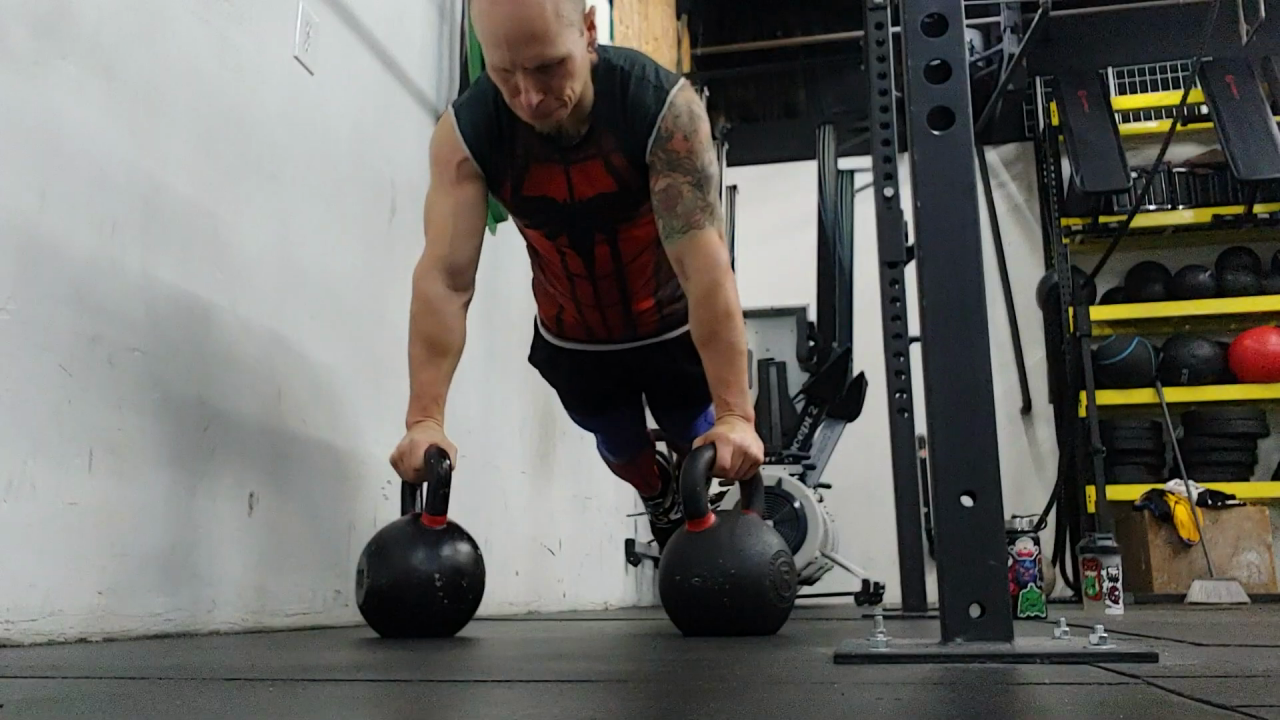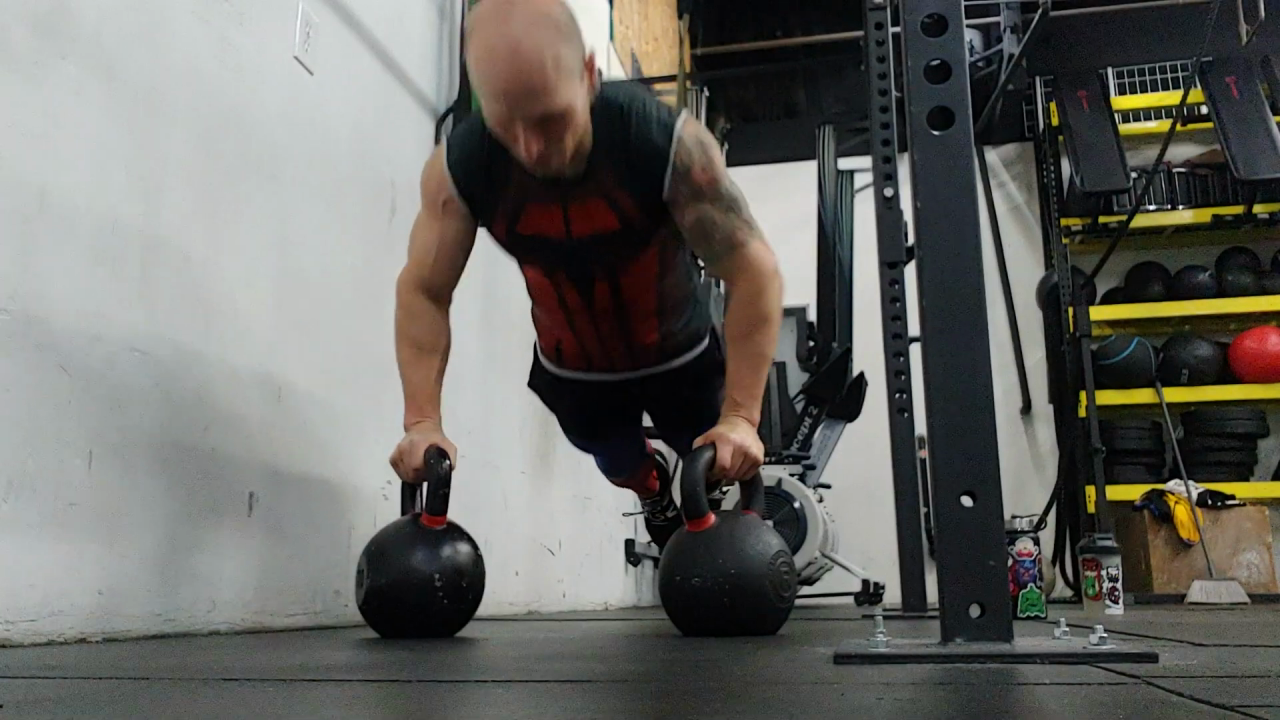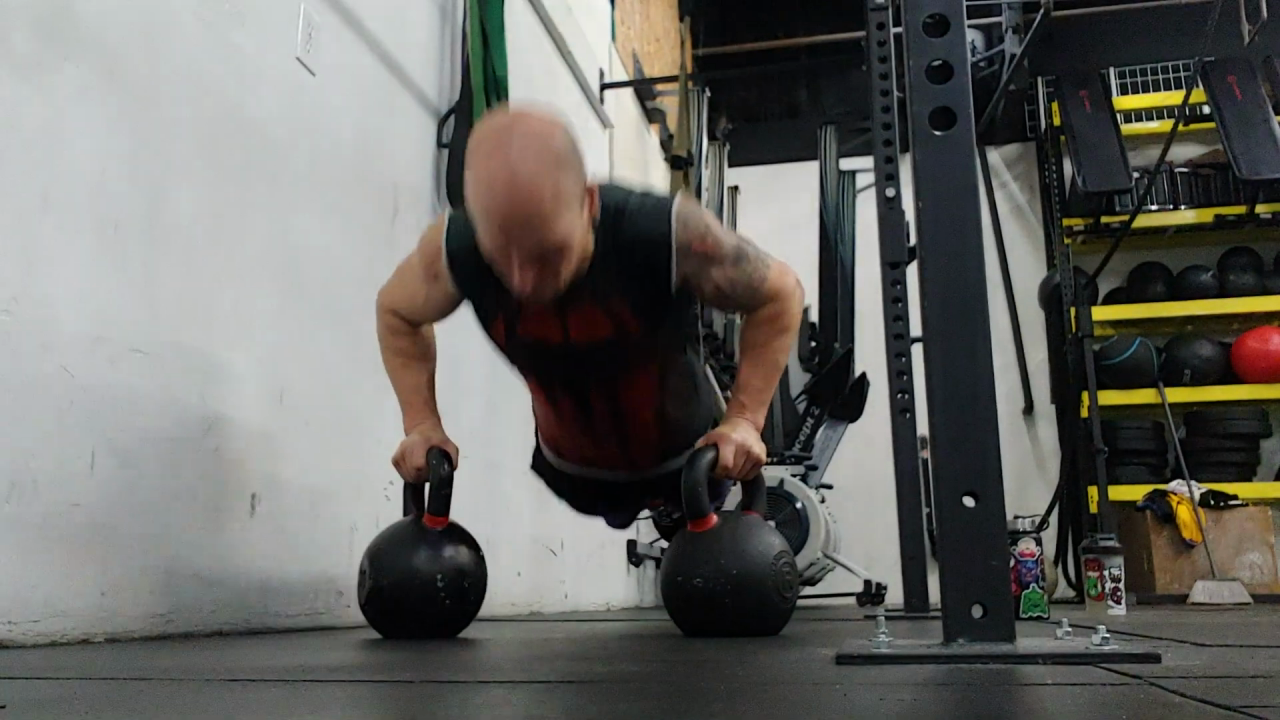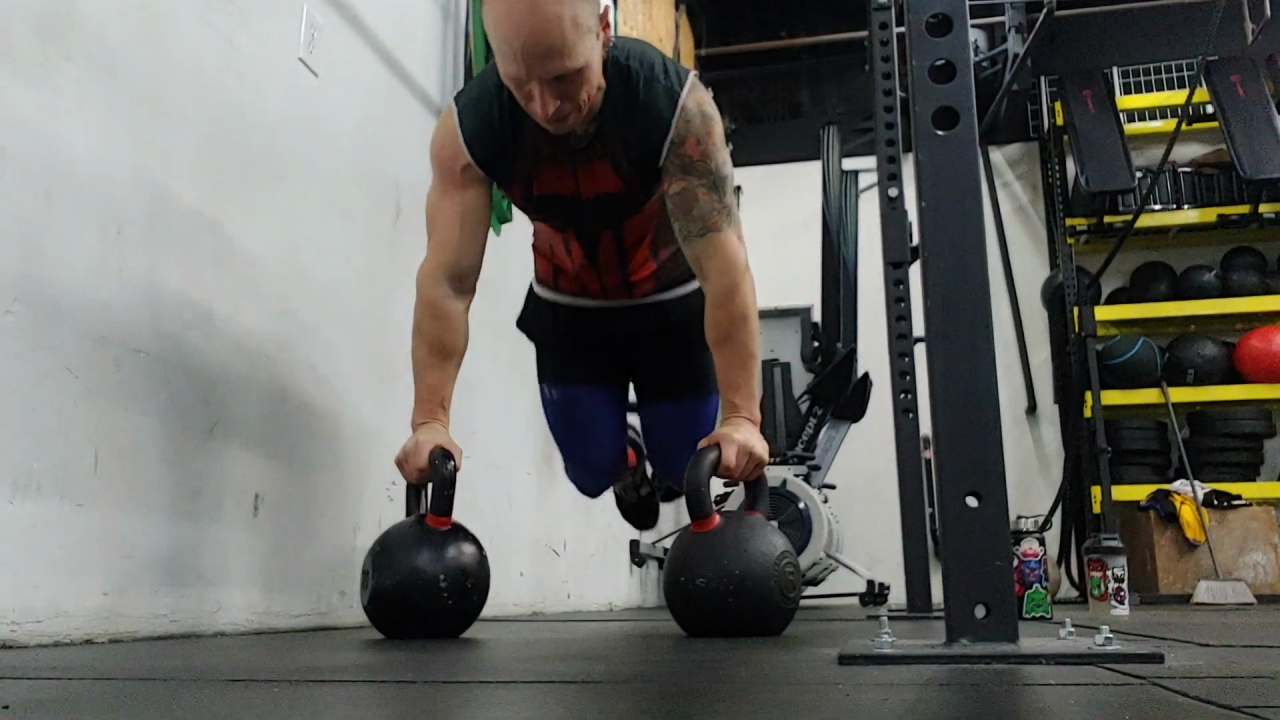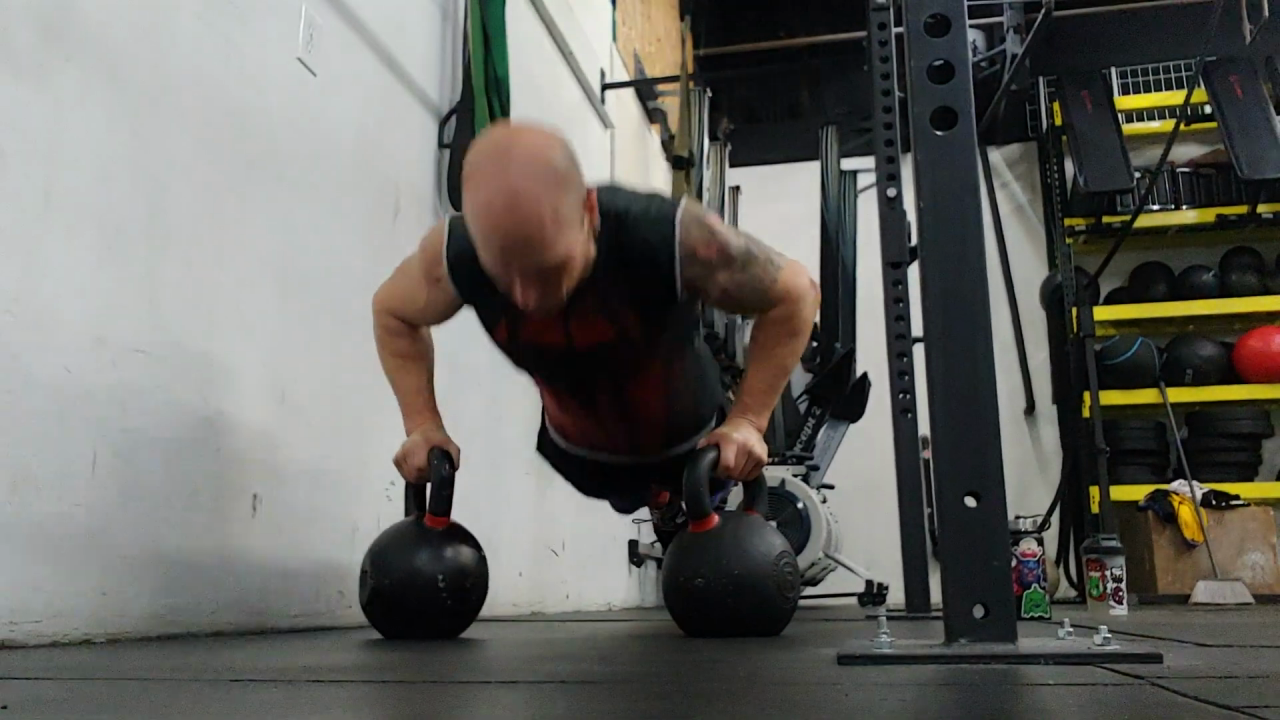
dt=1s
person 1, frame 1
left shoulder: (664, 106)
right shoulder: (466, 131)
left elbow: (704, 266)
right elbow: (444, 278)
left wrist: (736, 414)
right wrist: (424, 420)
left hip: (672, 328)
right hip: (572, 341)
left knee: (703, 450)
right knee: (620, 449)
right ankle: (659, 501)
person 1, frame 2
left shoulder: (666, 143)
right shoulder: (458, 167)
left elbow: (753, 273)
right elbow: (425, 292)
left wrist: (740, 416)
right wrist: (422, 418)
left hip: (677, 359)
right hip: (569, 373)
left knee: (711, 472)
right knee: (622, 471)
right ankle: (656, 498)
person 1, frame 3
left shoulder: (668, 233)
right shoulder: (454, 247)
left elbow: (779, 293)
right elbow: (398, 311)
left wrist: (745, 419)
right wrist: (422, 426)
left hip: (682, 450)
right hip: (571, 461)
right knee: (620, 513)
right ankle: (650, 503)
person 1, frame 4
left shoulder: (674, 103)
right shoulder: (468, 126)
left elbow: (723, 266)
right elbow: (449, 281)
left wrist: (741, 416)
right wrist: (430, 420)
left hip: (670, 300)
right hip: (567, 308)
left knee: (685, 468)
right knee: (594, 472)
left ankle: (661, 466)
right ankle: (628, 465)
person 1, frame 5
left shoulder: (671, 235)
right shoulder: (455, 254)
left elbow: (794, 294)
right elbow: (393, 311)
left wrist: (749, 421)
right wrist: (423, 427)
left hip: (687, 437)
right hip: (581, 448)
right ankle: (663, 500)
